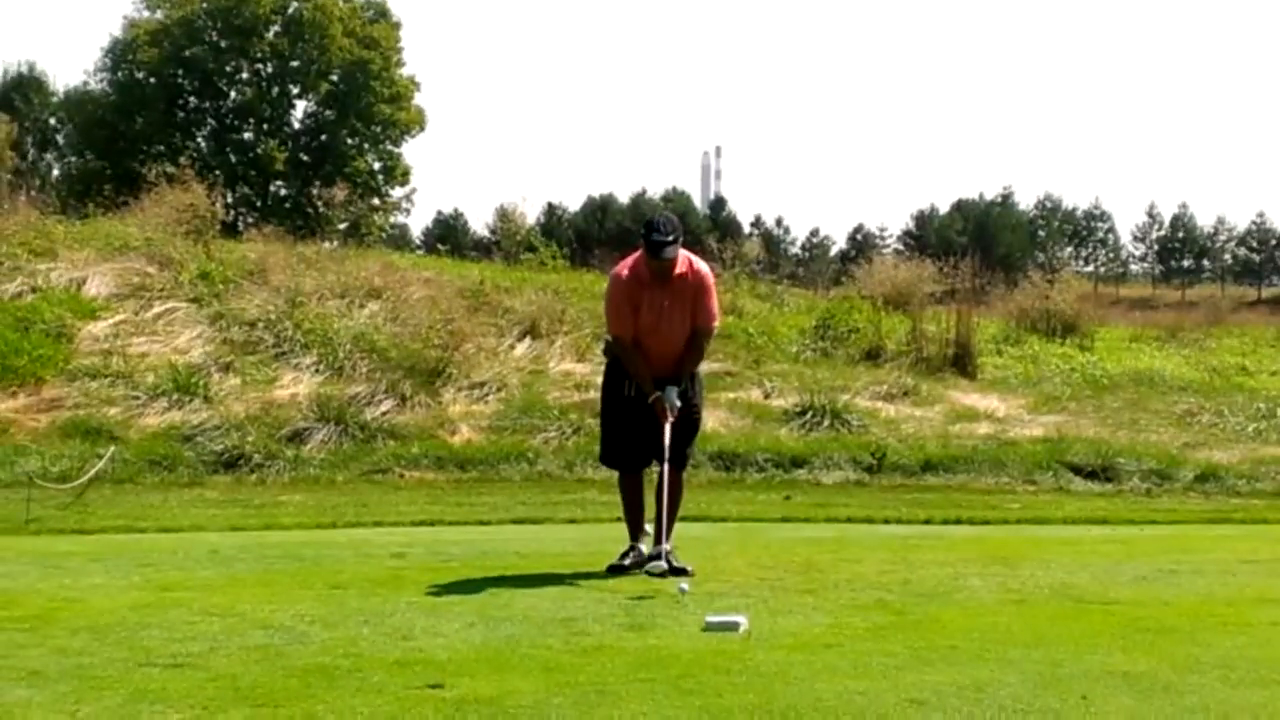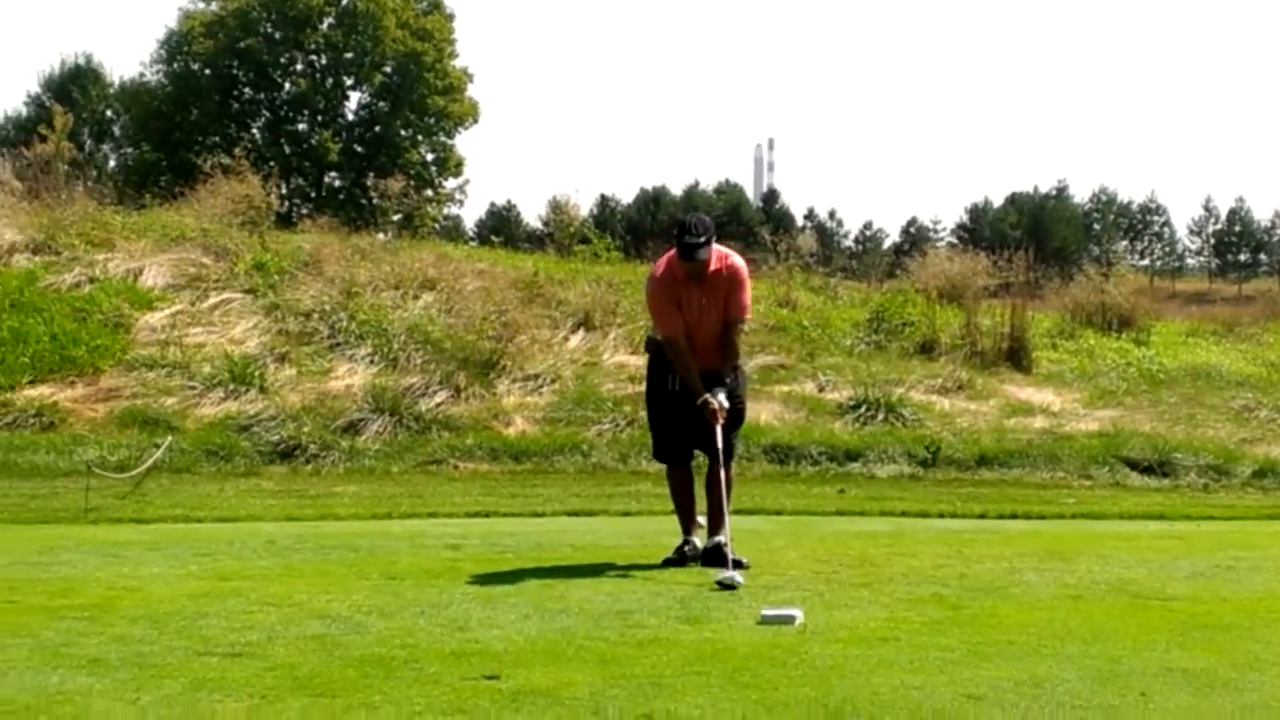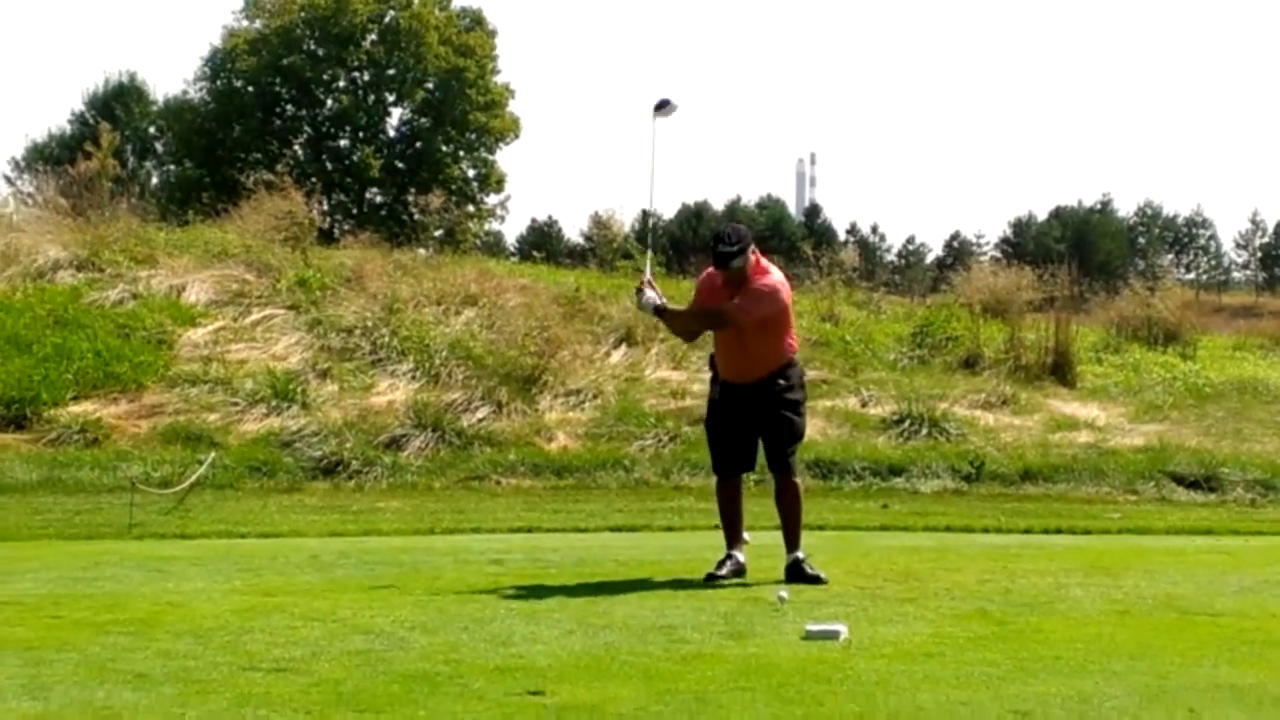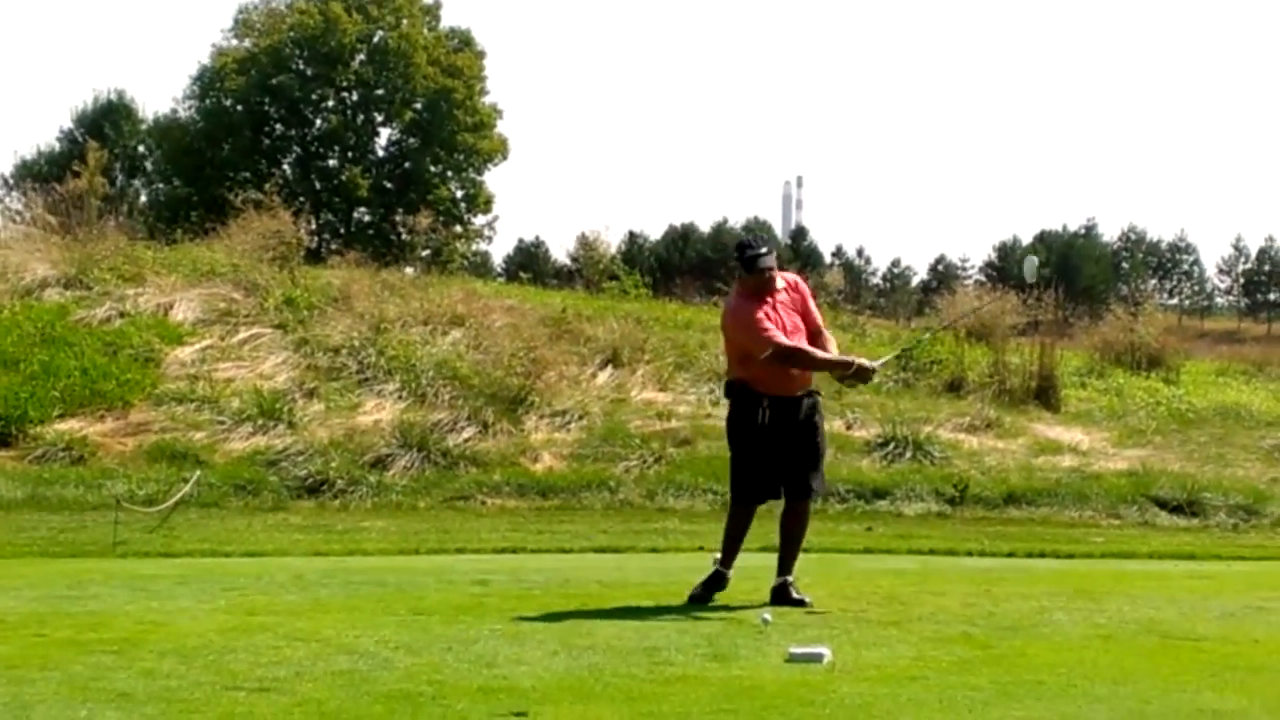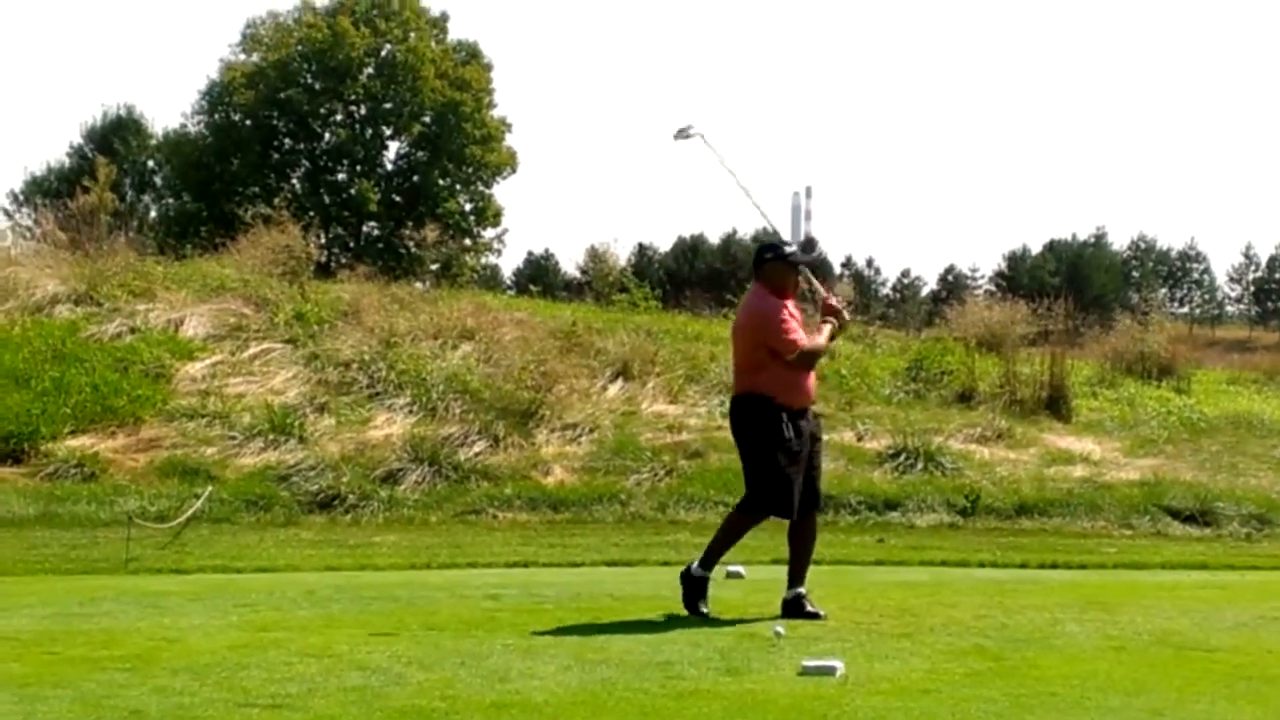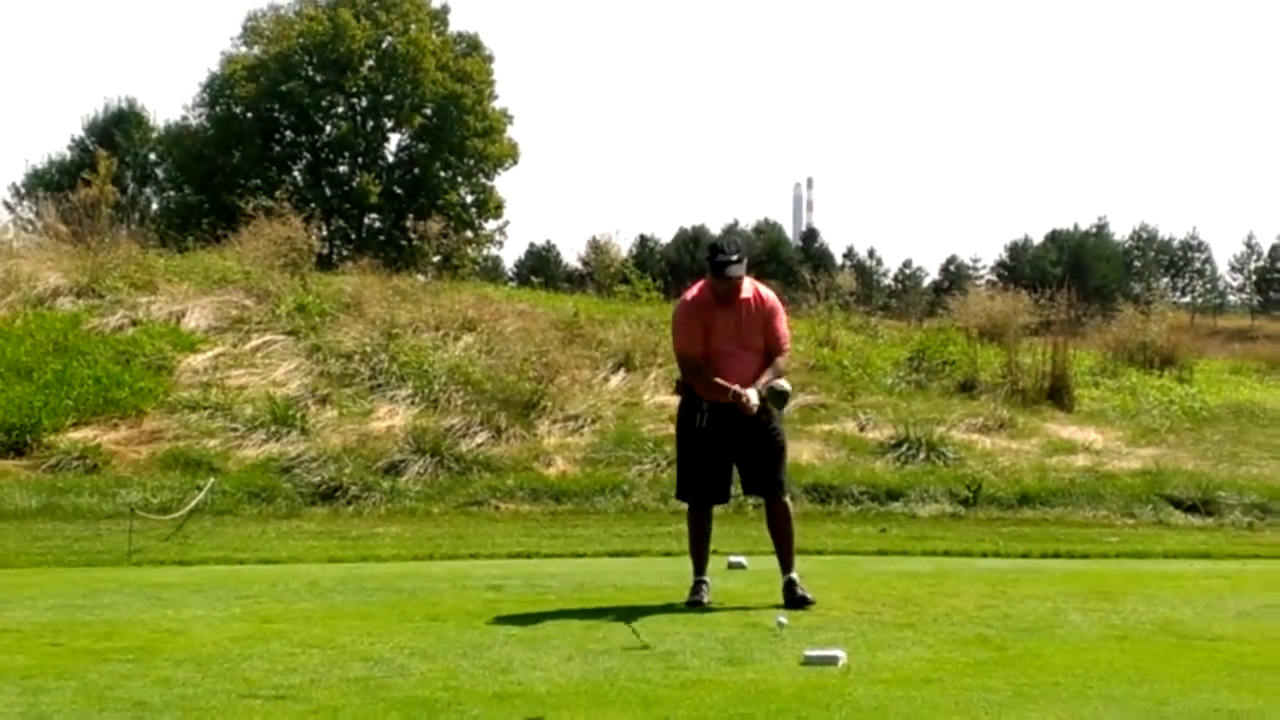
dt=0.7s
person 1, frame 1
left shoulder: (700, 275)
right shoulder: (622, 279)
left elbow: (702, 335)
right elbow: (624, 345)
left wrist: (676, 386)
right wrist: (652, 394)
left hip: (680, 378)
right hip: (630, 377)
left knee: (675, 464)
right knee: (629, 463)
left ankle: (663, 548)
right ankle: (636, 546)
person 1, frame 2
left shoulder: (734, 268)
right shoulder: (660, 279)
left elbow: (732, 332)
right elbow: (676, 346)
left wrist: (721, 387)
right wrist: (701, 397)
left hip: (722, 369)
right hip: (673, 371)
left knee: (722, 456)
right knee: (676, 457)
left ankle: (716, 541)
right ankle: (689, 540)
person 1, frame 3
left shoulder: (770, 286)
right shoulder: (709, 281)
left elbow: (714, 321)
right elbow: (689, 331)
left wrist: (658, 306)
right wrist: (659, 303)
left hip: (776, 383)
right hip: (729, 384)
left knee: (784, 468)
right knee: (727, 471)
left ankle: (795, 558)
right ankle: (734, 554)
person 1, frame 4
left shoulder: (793, 285)
right shoulder: (739, 308)
left elbow: (819, 334)
right elbow: (787, 353)
left wrist: (844, 367)
right wrist: (846, 365)
left hip: (800, 402)
right hip: (756, 406)
left knee: (800, 496)
right knee: (749, 494)
left ankle: (784, 581)
right ankle: (722, 572)
person 1, frame 5
left shoulder: (782, 303)
right shoulder: (764, 309)
left elbow: (807, 351)
right elbow: (803, 356)
left wrist: (826, 322)
right wrist: (829, 327)
left hip: (798, 417)
right hip: (762, 417)
left knee: (807, 508)
right knee: (762, 502)
left ankle: (795, 594)
right ankle: (699, 572)
person 1, frame 6
left shoulder: (765, 300)
right shoulder: (689, 306)
left elbow: (781, 355)
right elbow: (690, 368)
left wrist: (756, 388)
right wrist: (729, 390)
left hip: (757, 409)
right hip: (705, 409)
left knee: (776, 492)
right knee: (700, 497)
left ankle: (790, 579)
right ankle: (700, 581)
